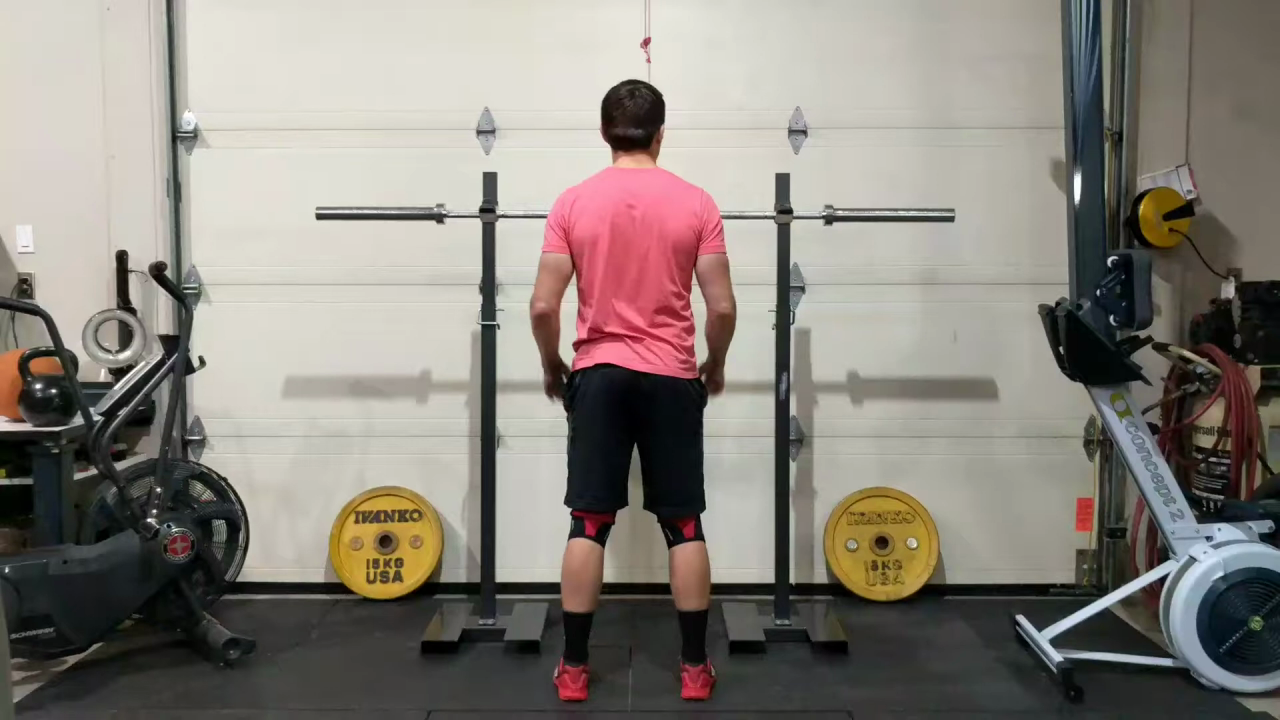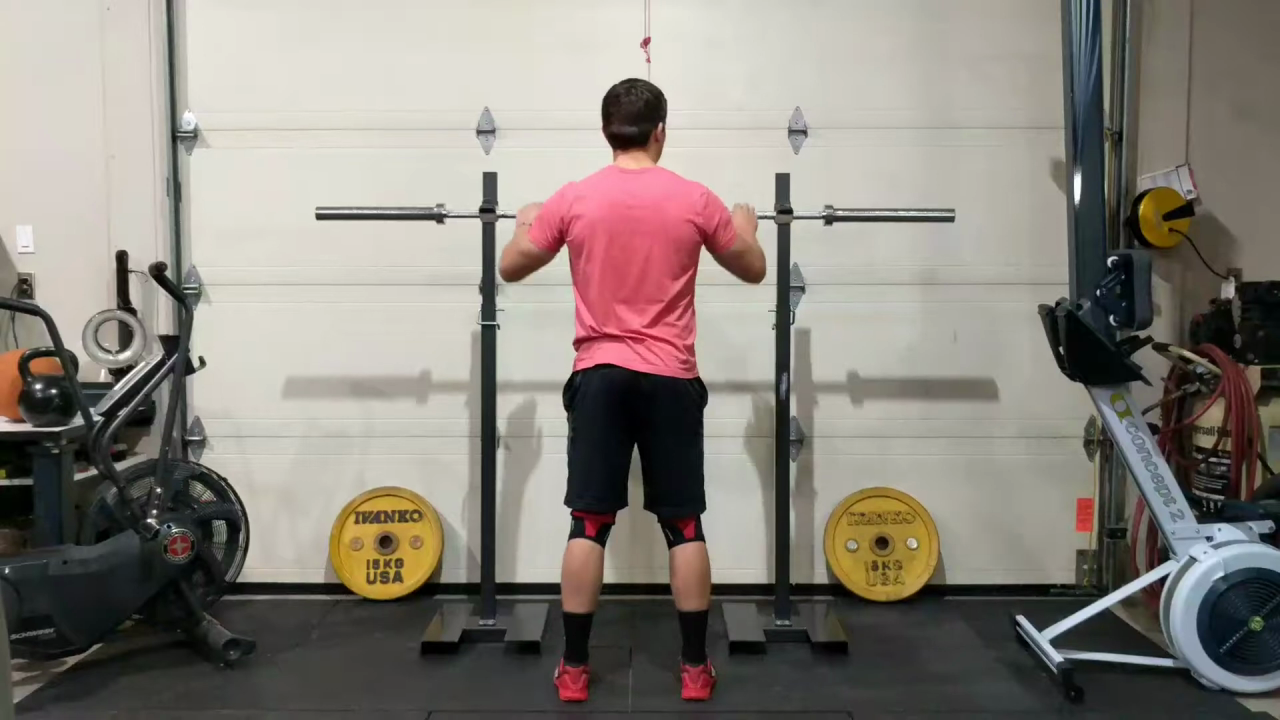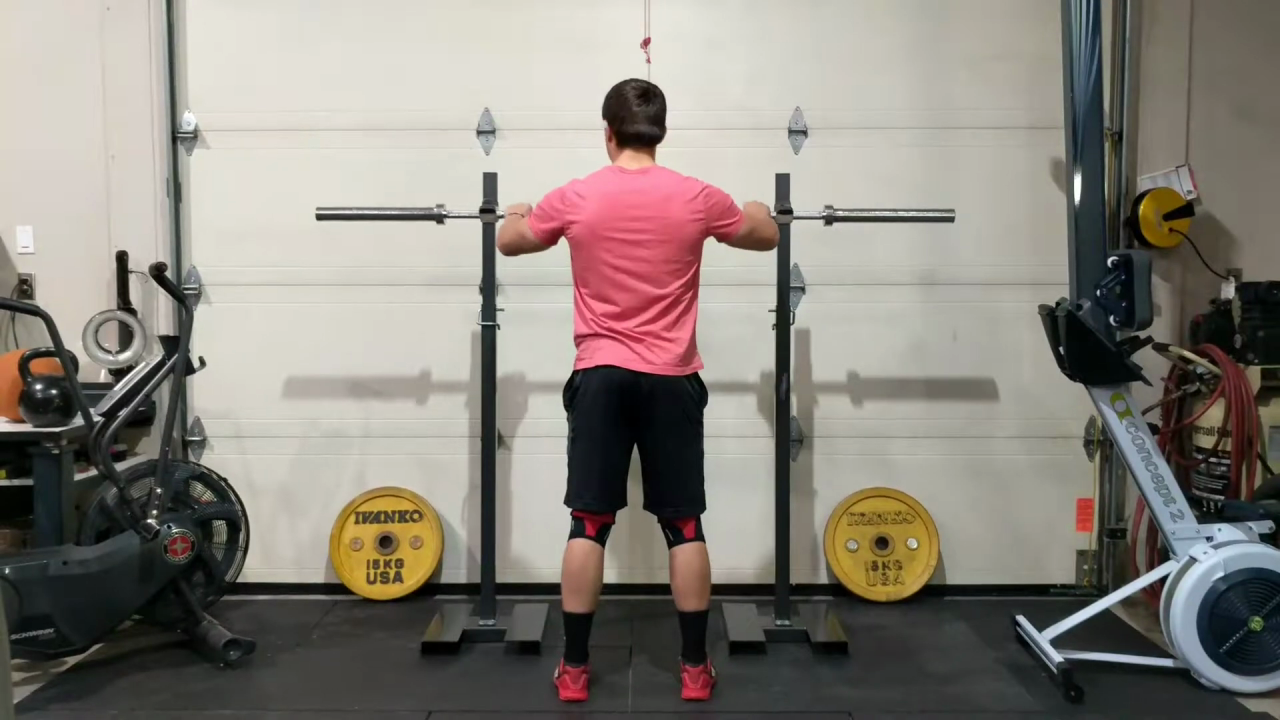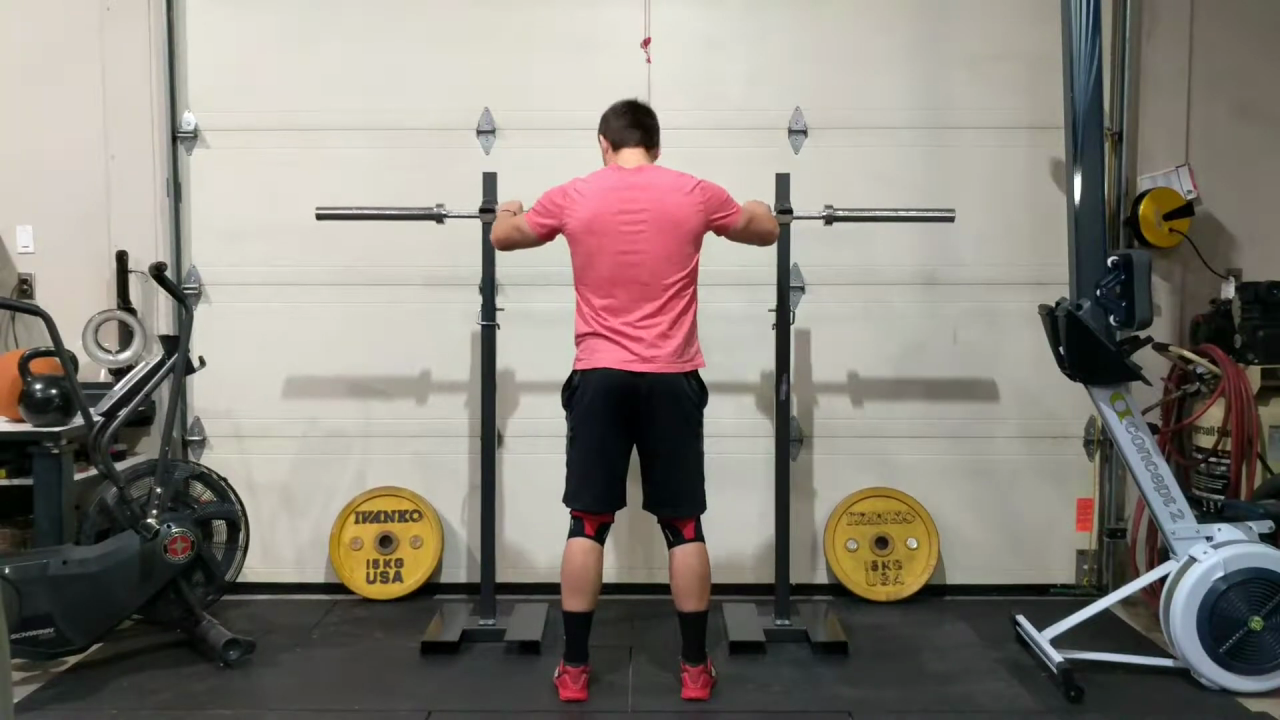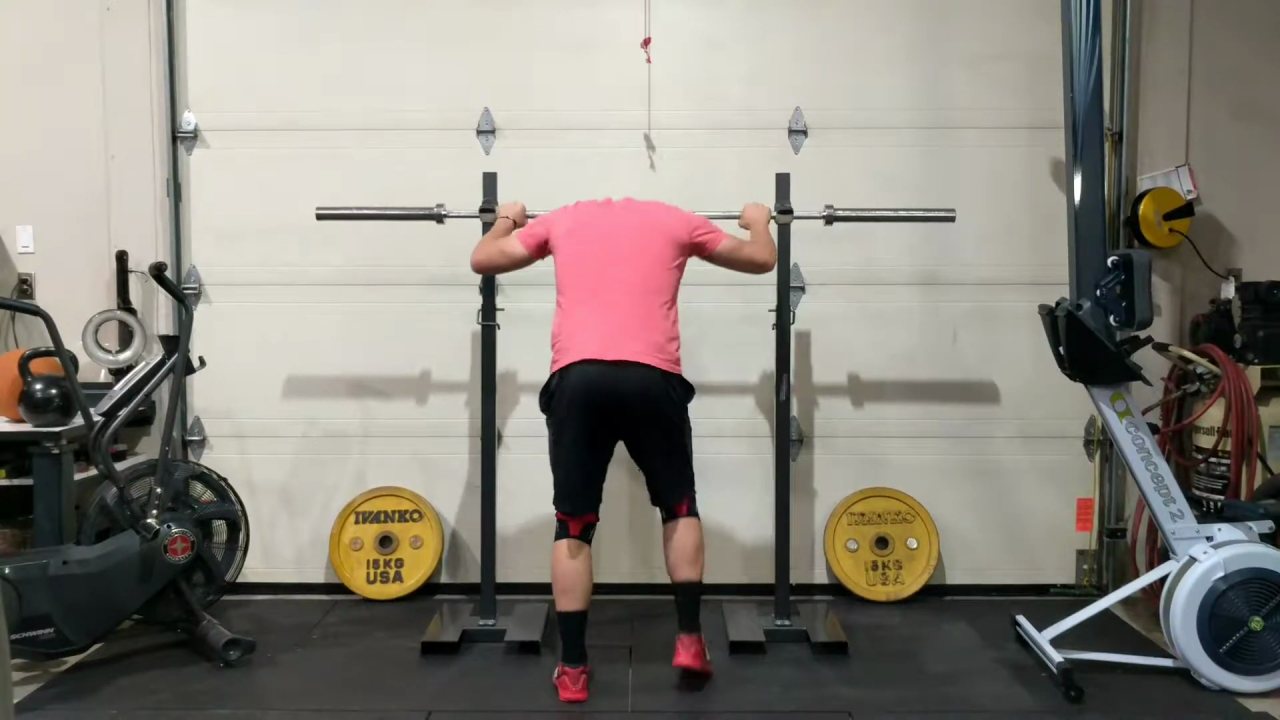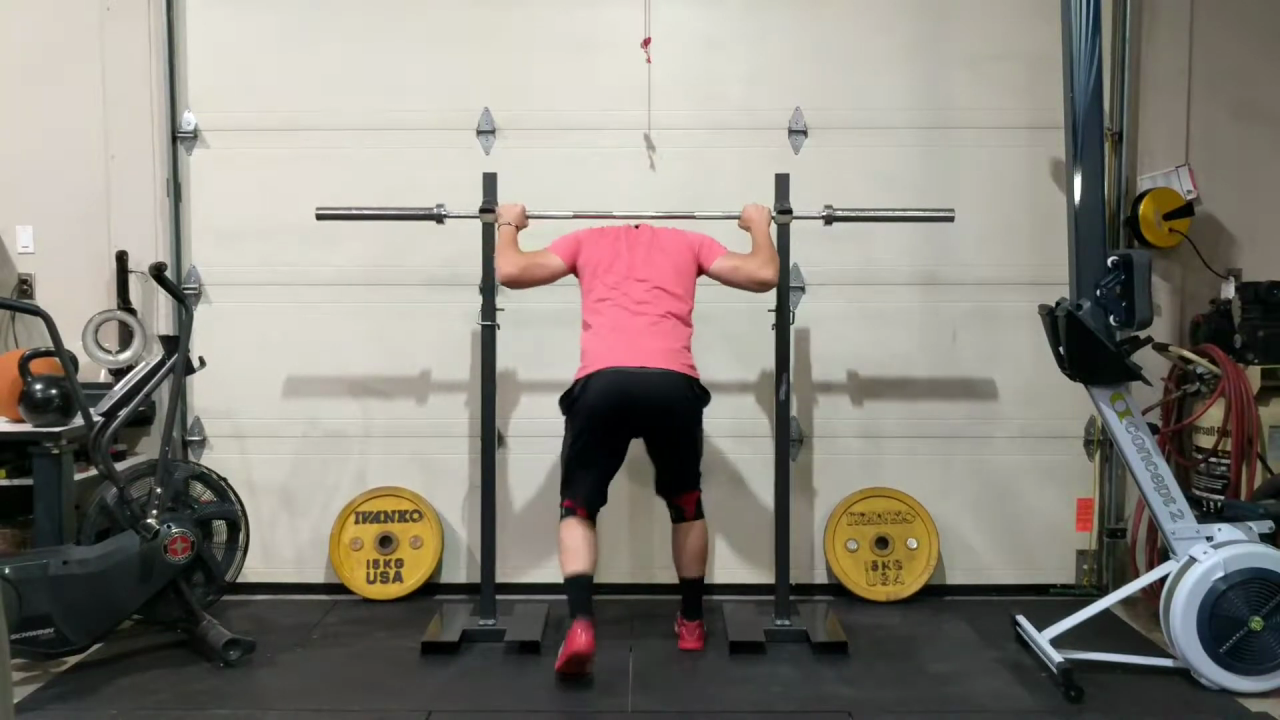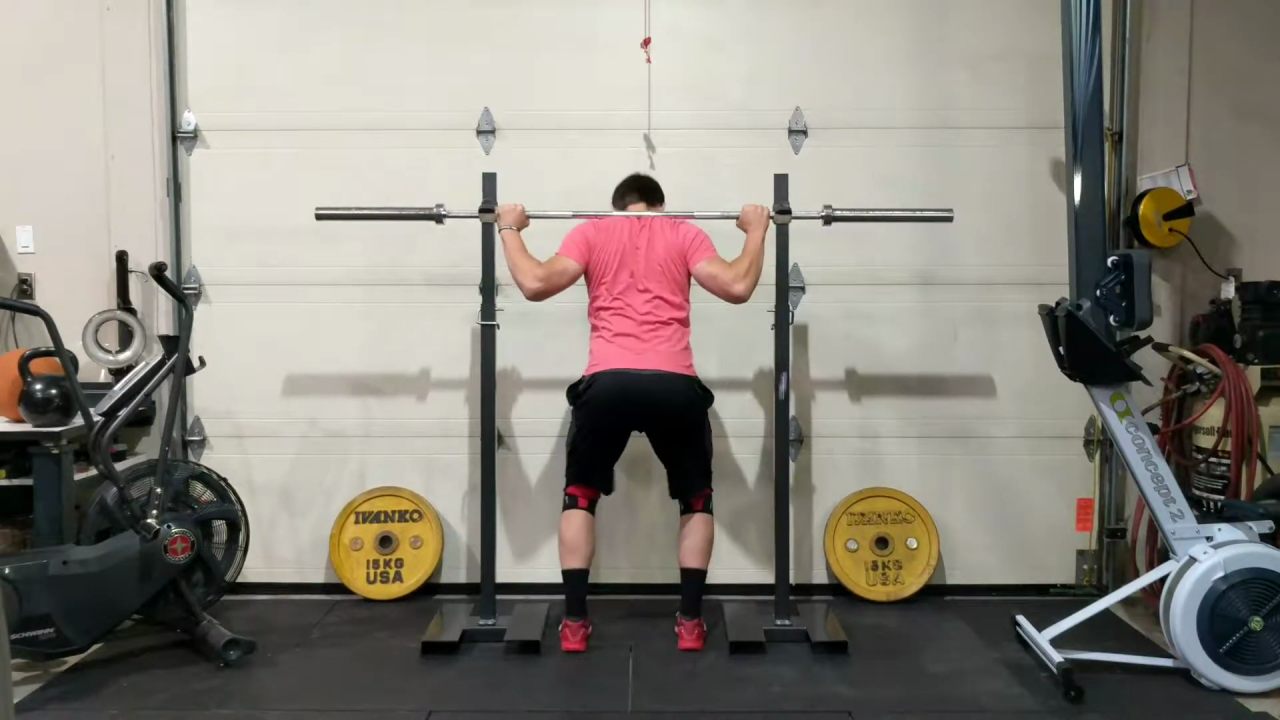
dt=0.4s
person 1, frame 1
left shoulder: (574, 203)
right shoulder: (695, 204)
left elbow: (543, 306)
right elbow: (722, 306)
left wrist: (553, 367)
right wrist: (714, 366)
left hip: (599, 377)
right hip: (671, 380)
left knee: (588, 524)
right knee: (683, 525)
left ankle: (573, 668)
right ankle: (695, 667)
person 1, frame 2
left shoulder: (572, 200)
right shoulder: (695, 201)
left elbow: (510, 267)
right elbow: (753, 269)
left wrist: (527, 222)
right wrist: (745, 226)
left hip: (599, 377)
right hip: (672, 380)
left knee: (589, 524)
right knee: (683, 526)
left ankle: (574, 668)
right ankle: (695, 667)
person 1, frame 3
left shoulder: (574, 199)
right shoulder: (696, 198)
left elbow: (509, 242)
right elbow: (765, 236)
left wrist: (516, 214)
right wrist: (757, 210)
left hip: (599, 378)
right hip: (671, 382)
left knee: (588, 525)
right knee: (683, 526)
left ankle: (574, 668)
right ankle: (695, 667)
person 1, frame 4
left shoulder: (573, 197)
right shoulder: (695, 195)
left elbow: (504, 237)
right elbow: (765, 232)
left wrist: (507, 213)
right wrist: (757, 209)
left hip: (599, 378)
right hip: (672, 380)
left knee: (587, 525)
right knee: (683, 527)
left ankle: (574, 667)
right ankle: (695, 667)
person 1, frame 5
left shoulder: (564, 218)
right shoulder: (673, 219)
left elbow: (483, 260)
right elbow: (762, 259)
left wrist: (506, 220)
right wrist: (757, 223)
left hip: (577, 377)
right hip: (653, 377)
left knee: (574, 525)
right knee: (679, 508)
left ankle: (573, 669)
right ankle: (689, 641)
person 1, frame 6
left shoulder: (587, 241)
right shoulder: (687, 242)
left elbow: (509, 272)
right elbow: (764, 276)
left wrist: (507, 224)
right wrist: (759, 226)
left hip: (603, 383)
right hip: (674, 384)
left knee: (578, 510)
right knee: (685, 503)
left ankle: (580, 624)
right ankle: (691, 623)
person 1, frame 7
left shoulder: (591, 232)
right shoulder: (684, 233)
left elbow: (535, 284)
right elbow: (739, 286)
left wrist: (509, 228)
right wrist: (756, 230)
left hip: (607, 383)
right hip: (674, 384)
left knee: (579, 497)
right knee: (695, 499)
left ankle: (575, 623)
right ankle: (690, 622)
